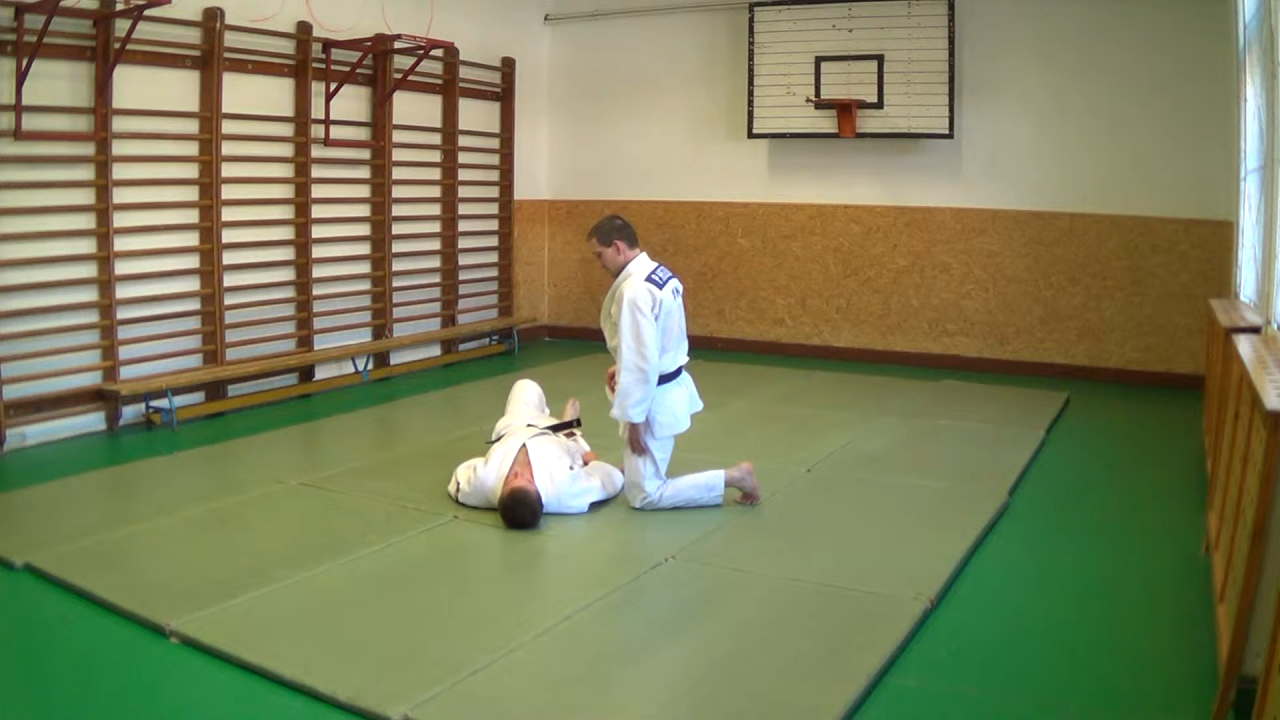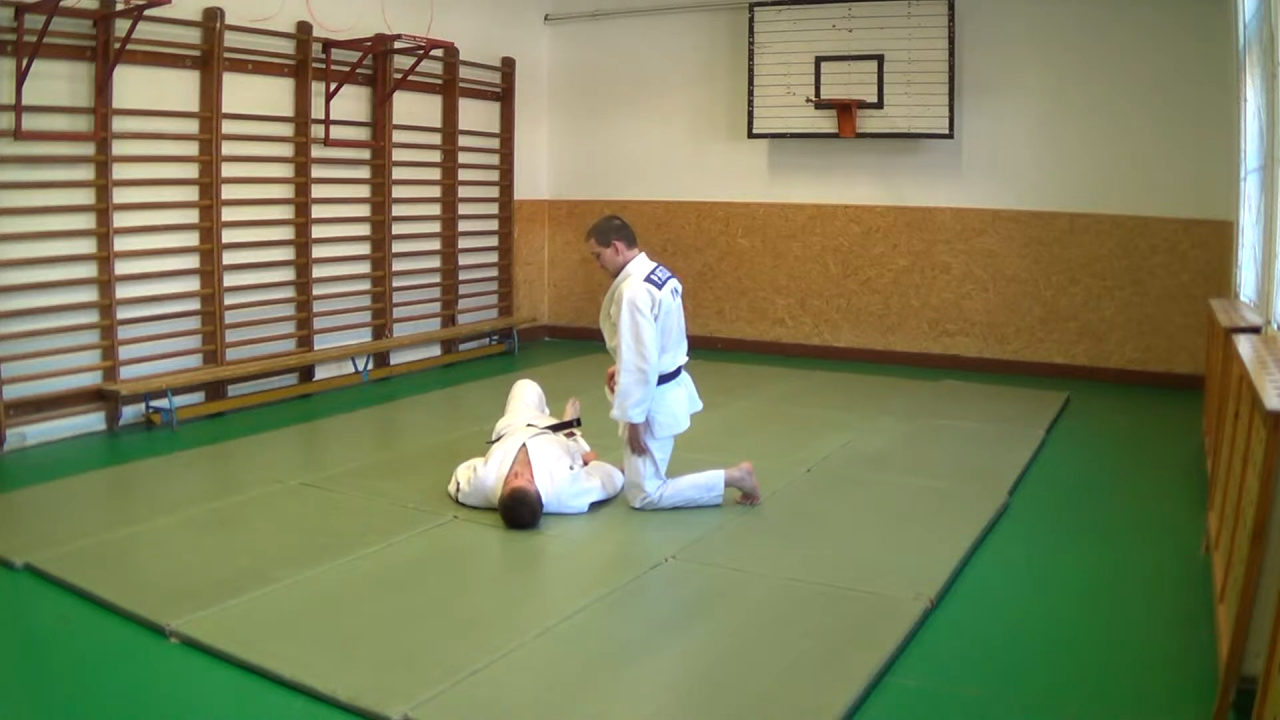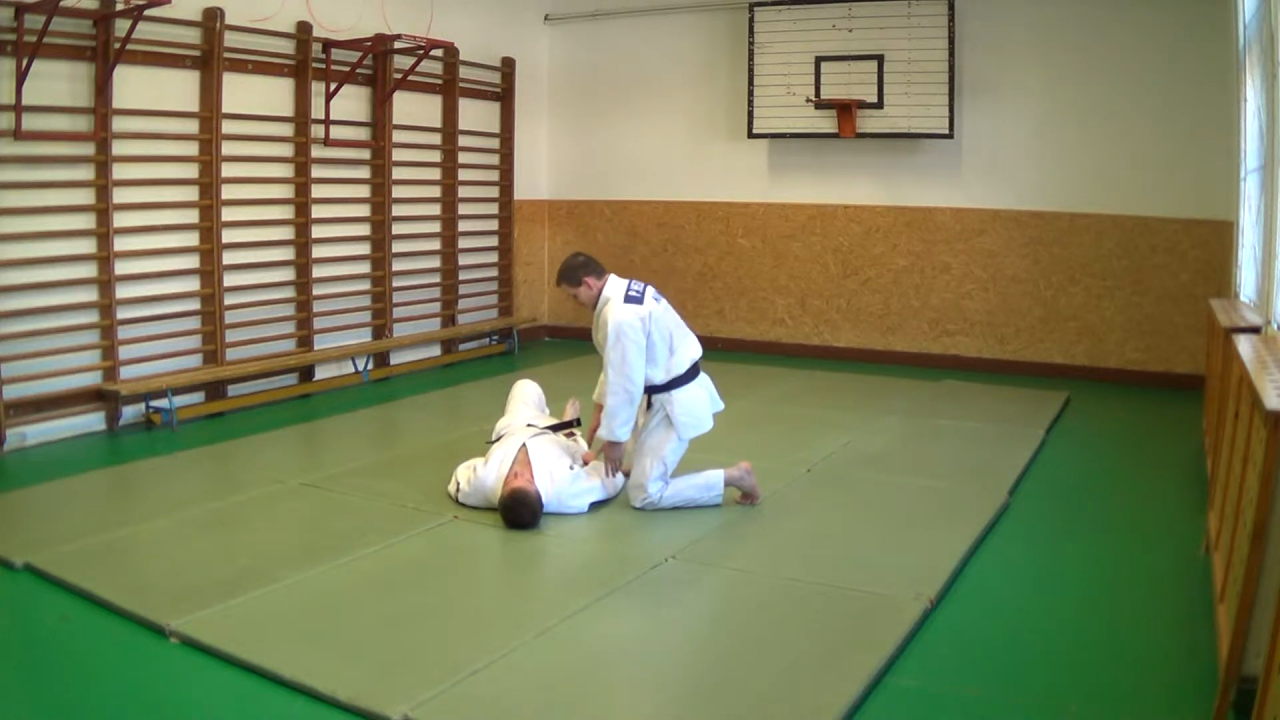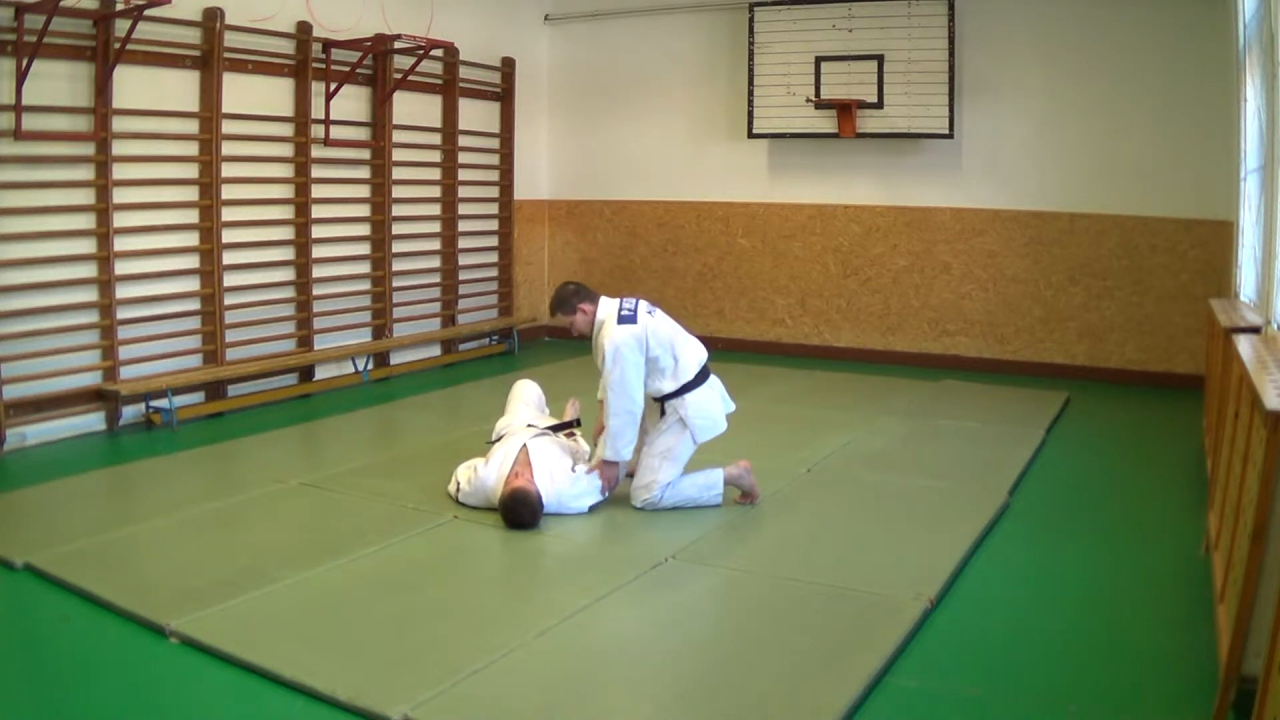
dt=0.7s
person 1, frame 1
left shoulder: (634, 290)
right shoulder: (656, 273)
left elbow: (641, 363)
left wrist: (634, 417)
right wrist: (621, 366)
left hip: (655, 398)
right hip: (668, 386)
left knee: (644, 495)
left ankle: (733, 477)
person 1, frame 2
left shoulder: (634, 290)
right shoulder: (656, 273)
left elbow: (642, 364)
left wrist: (634, 419)
right wrist: (620, 366)
left hip: (655, 398)
right hip: (668, 386)
left knee: (643, 495)
left ankle: (734, 477)
person 1, frame 3
left shoulder: (620, 315)
right shoulder: (624, 291)
left elbow: (625, 382)
right elbow: (617, 367)
left wrist: (614, 437)
right wrist: (600, 411)
left hip: (677, 402)
right hip: (681, 391)
left knee: (644, 495)
left ankle: (733, 476)
person 1, frame 4
left shoulder: (617, 337)
right shoulder: (618, 309)
left elbow: (624, 403)
left wrist: (611, 459)
right wrist: (604, 416)
left hip: (689, 405)
right hip: (689, 392)
left knee: (647, 496)
left ankle: (733, 475)
